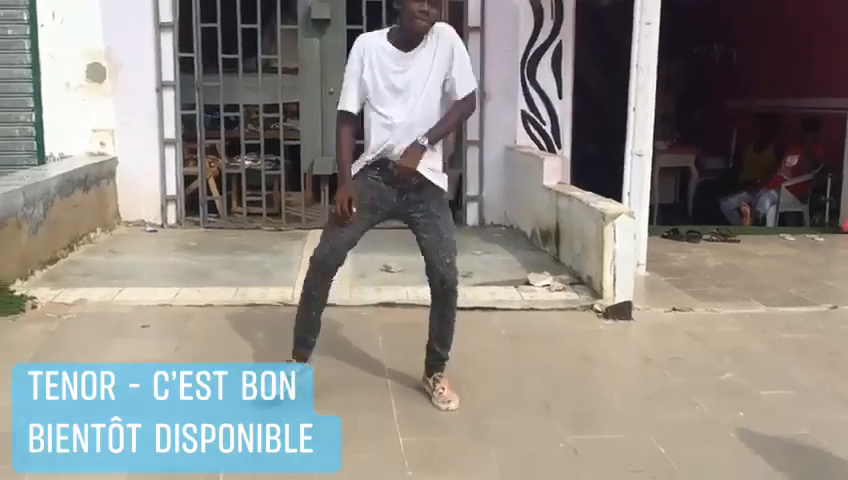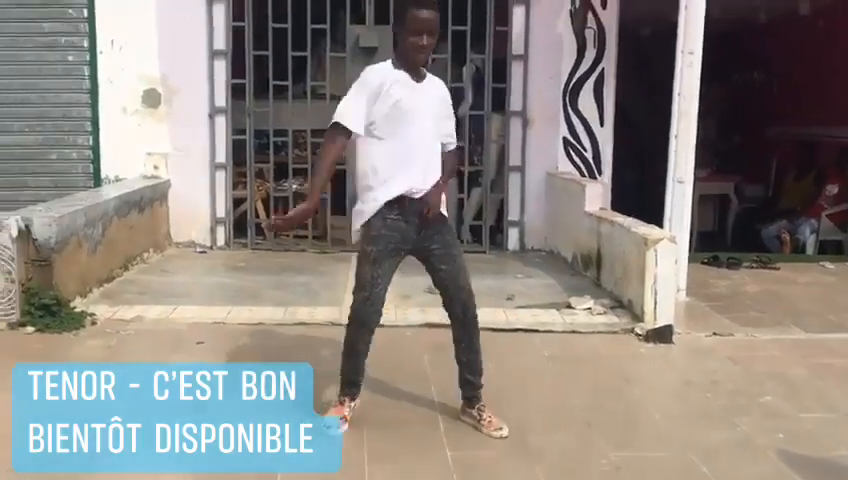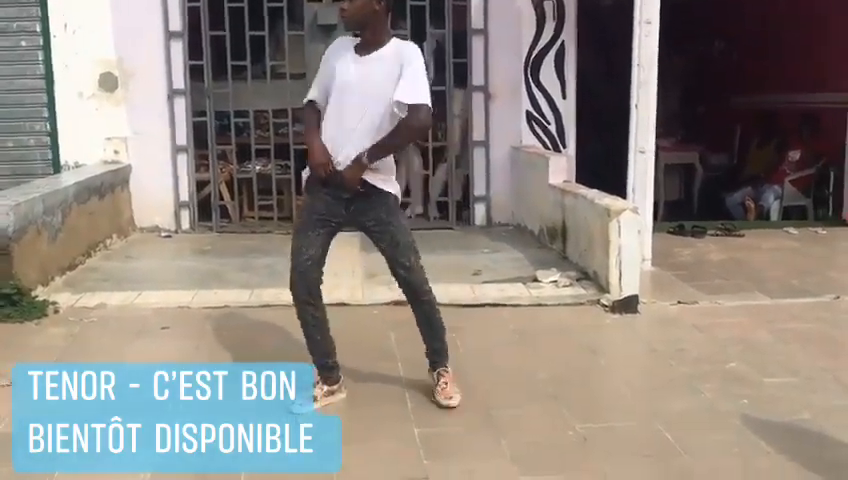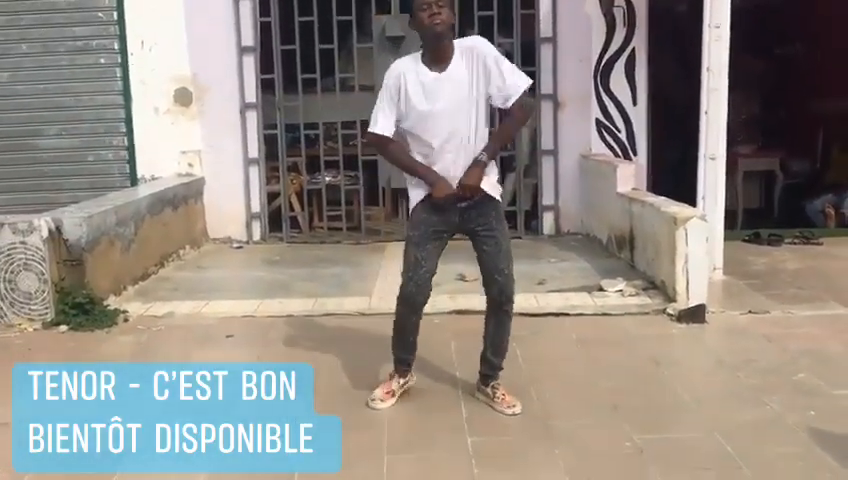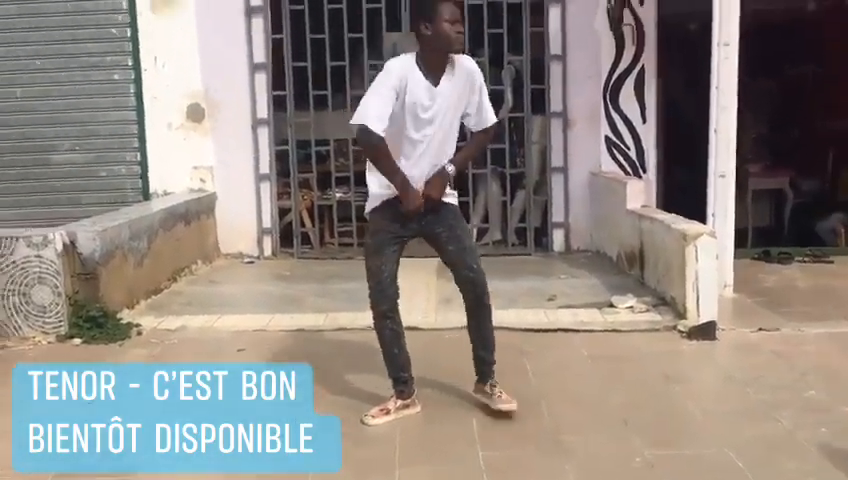
dt=1s
person 1, frame 1
left shoulder: (446, 41)
right shoulder: (368, 45)
left elbow: (466, 100)
right elbow: (348, 116)
left wrist: (422, 144)
right wrist: (344, 180)
left hip: (424, 177)
right hip: (374, 172)
left knee: (445, 276)
right knee: (324, 259)
left ankle: (434, 372)
right ankle: (299, 360)
person 1, frame 2
left shoulder: (437, 90)
right shoulder: (376, 80)
right elbow: (339, 133)
left wrist: (439, 187)
right wrist: (313, 198)
left hip: (429, 212)
right hip: (384, 213)
left knee: (463, 305)
right knee: (367, 309)
left ankle: (473, 401)
right ankle: (348, 396)
person 1, frame 3
left shoulder: (404, 54)
right shoulder: (337, 50)
left elbow: (418, 119)
right elbow: (313, 103)
left wrist: (363, 160)
right wrist: (314, 141)
left hip: (374, 187)
right hip: (324, 185)
left knee: (413, 278)
right knee: (302, 281)
left ankle: (439, 367)
right ankle: (330, 378)
person 1, frame 4
left shoulder: (478, 51)
right shoulder: (400, 72)
left elbow: (522, 103)
right elbow: (380, 136)
left wrist: (481, 162)
right wrist: (428, 176)
left hip: (481, 195)
right hip: (431, 198)
left knee: (502, 289)
right knee: (413, 291)
left ankle: (489, 381)
right ankle: (402, 372)
person 1, frame 5
left shoulder: (468, 70)
right shoulder: (397, 71)
left elbow: (484, 130)
right elbow: (367, 136)
left wrist: (444, 173)
right wrist: (406, 191)
left hip: (438, 199)
right hip: (389, 201)
left knee: (475, 283)
right knee: (382, 297)
left ankle: (485, 380)
right ankle: (403, 393)
